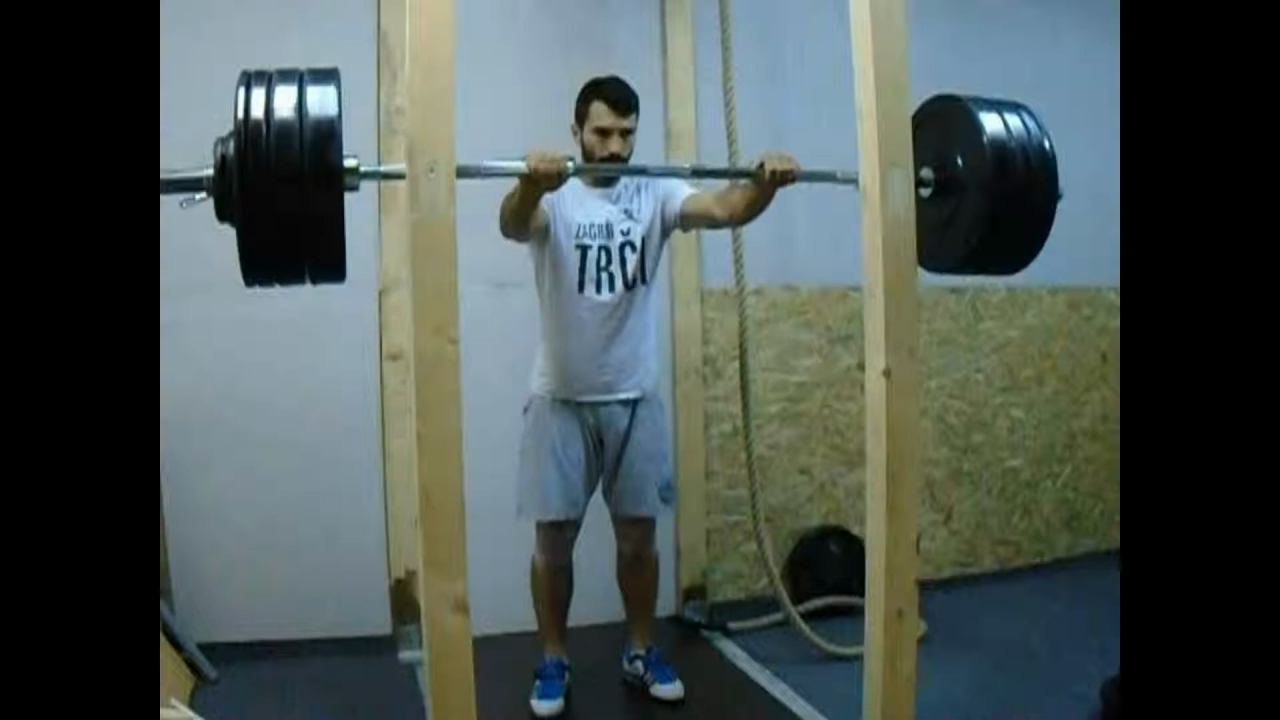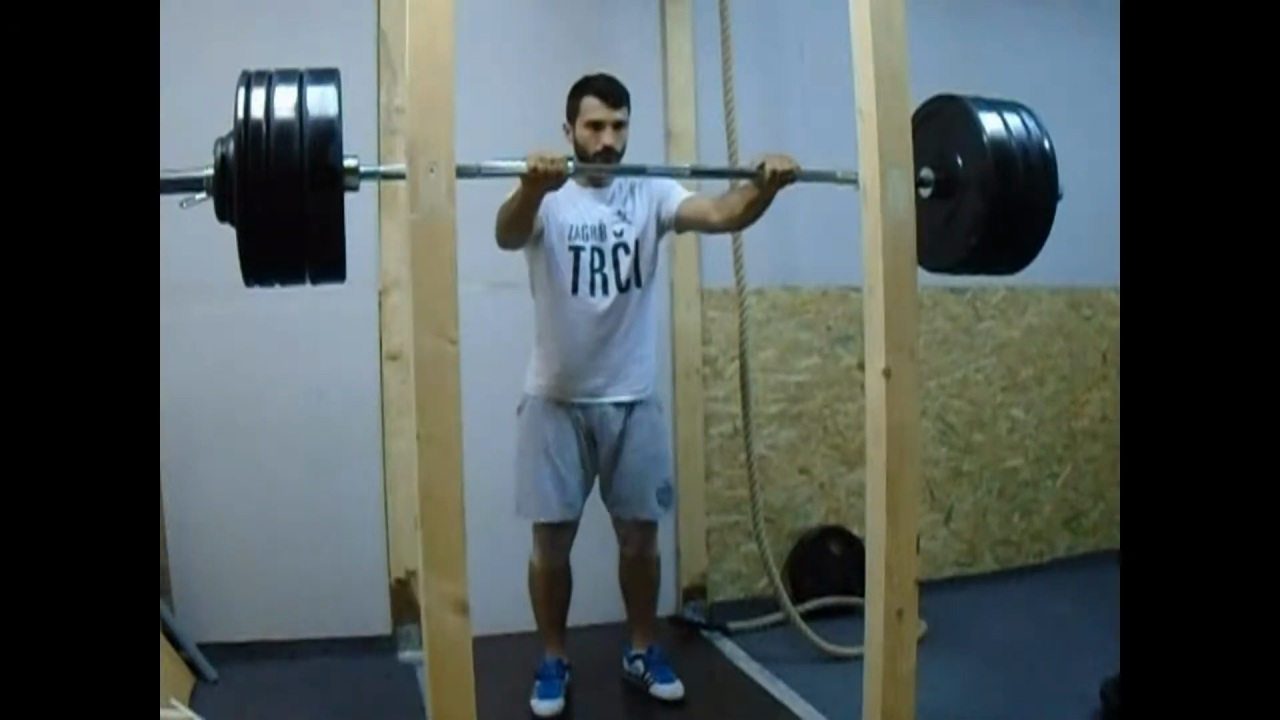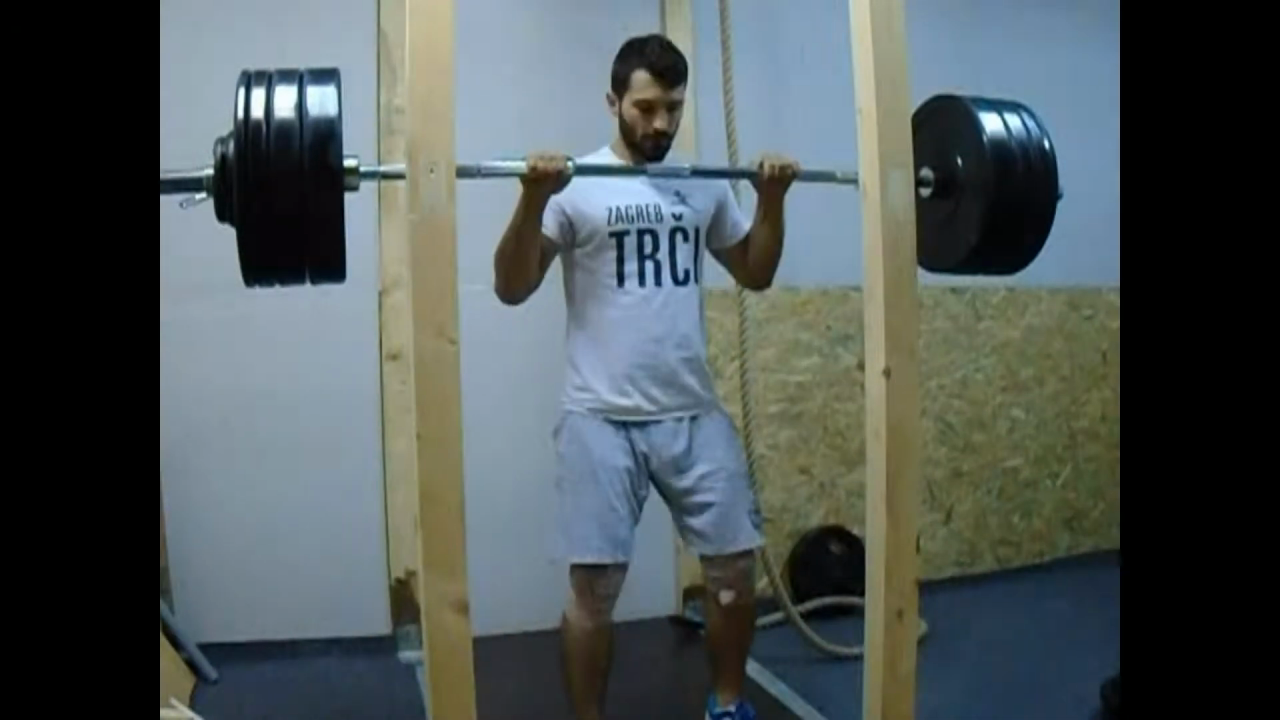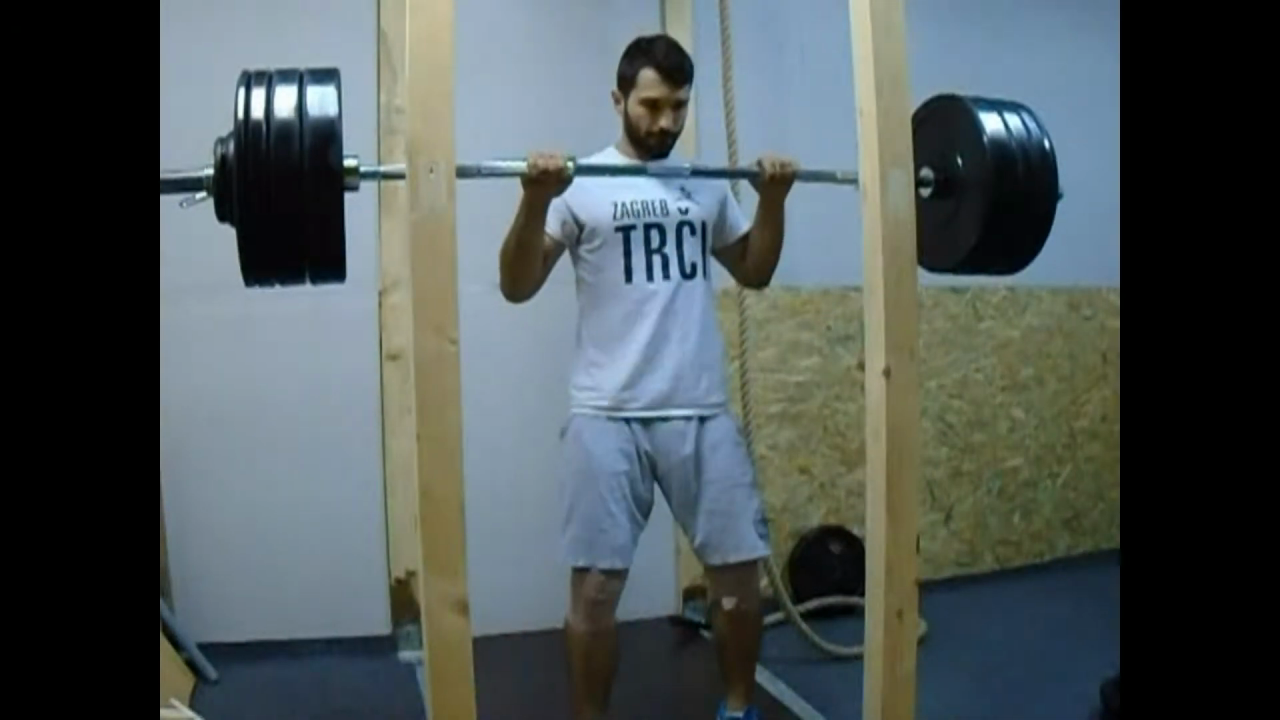
dt=1s
person 1, frame 1
left shoulder: (655, 194)
right shoulder: (552, 197)
left elbow: (721, 209)
right elbow: (512, 224)
left wrist: (766, 183)
right wrist: (531, 183)
left hip: (635, 396)
right hip: (562, 398)
left knee: (639, 533)
right knee: (554, 535)
left ankle: (641, 652)
right ankle: (553, 662)
person 1, frame 2
left shoulder: (650, 194)
right shoulder: (546, 199)
left elbow: (719, 215)
right elbow: (507, 234)
left wrist: (765, 186)
right wrist: (533, 186)
left hip: (634, 398)
right hip: (558, 399)
left knee: (639, 536)
right knee: (552, 538)
left ankle: (643, 651)
right ankle: (553, 662)
person 1, frame 3
left shoulder: (706, 186)
right shoulder: (576, 187)
left elbow: (755, 274)
right elbow: (512, 288)
left wrist: (772, 200)
right wrist: (532, 200)
left hip: (693, 413)
right hip: (601, 417)
left knee: (735, 570)
right knee: (595, 586)
person 1, frame 4
left shoulder: (707, 186)
right shoulder: (580, 187)
left elbow: (754, 272)
right elbow: (517, 286)
left wrist: (773, 200)
right wrist: (534, 201)
left hip: (701, 413)
right hip: (607, 415)
left knee: (739, 573)
right knee: (595, 586)
